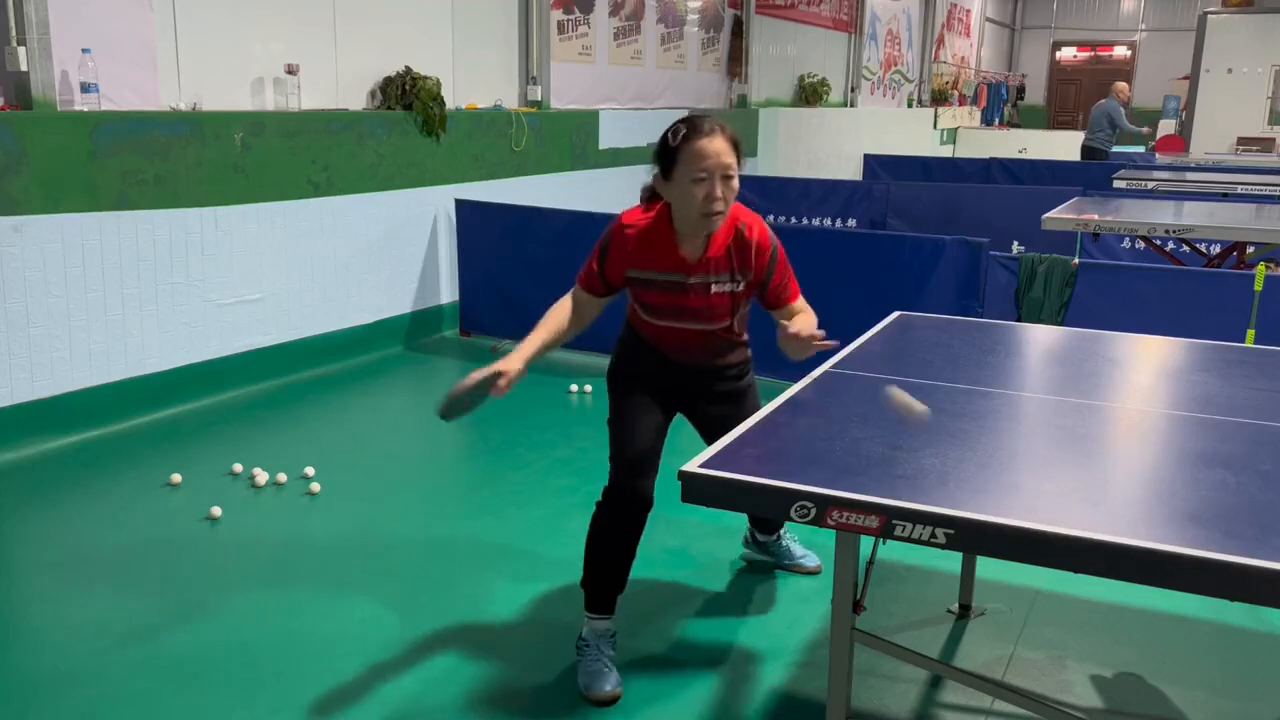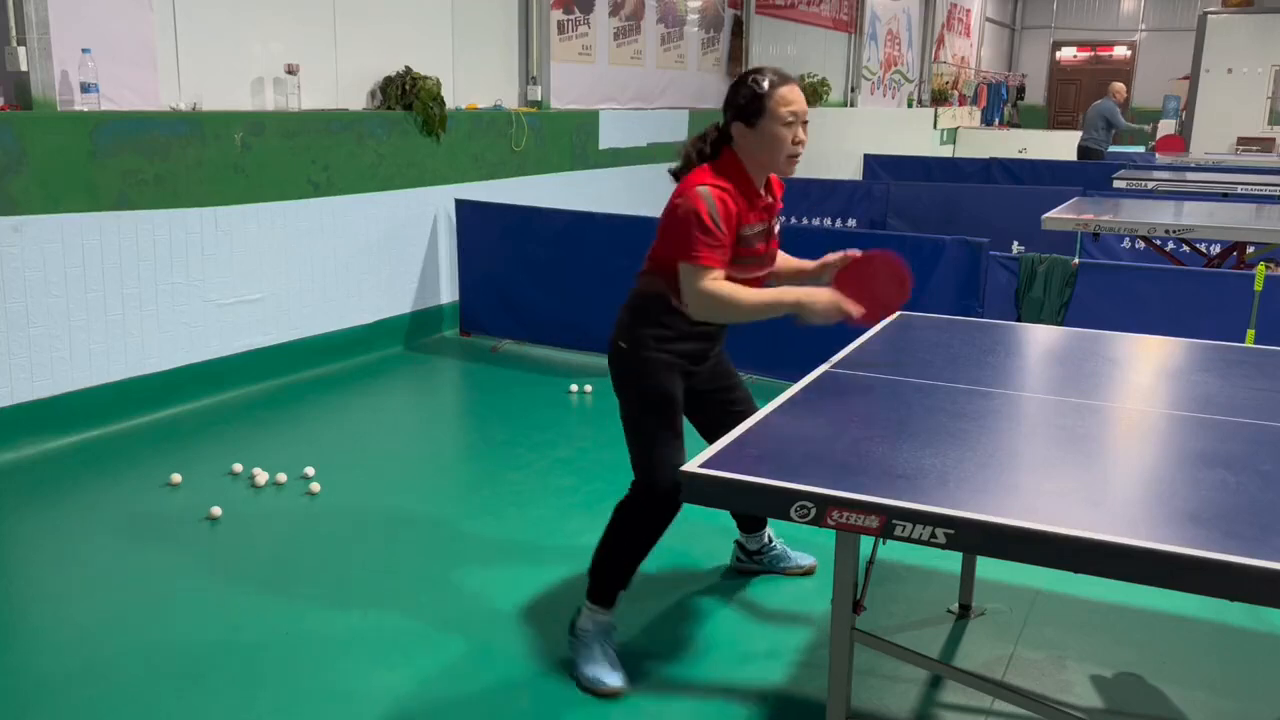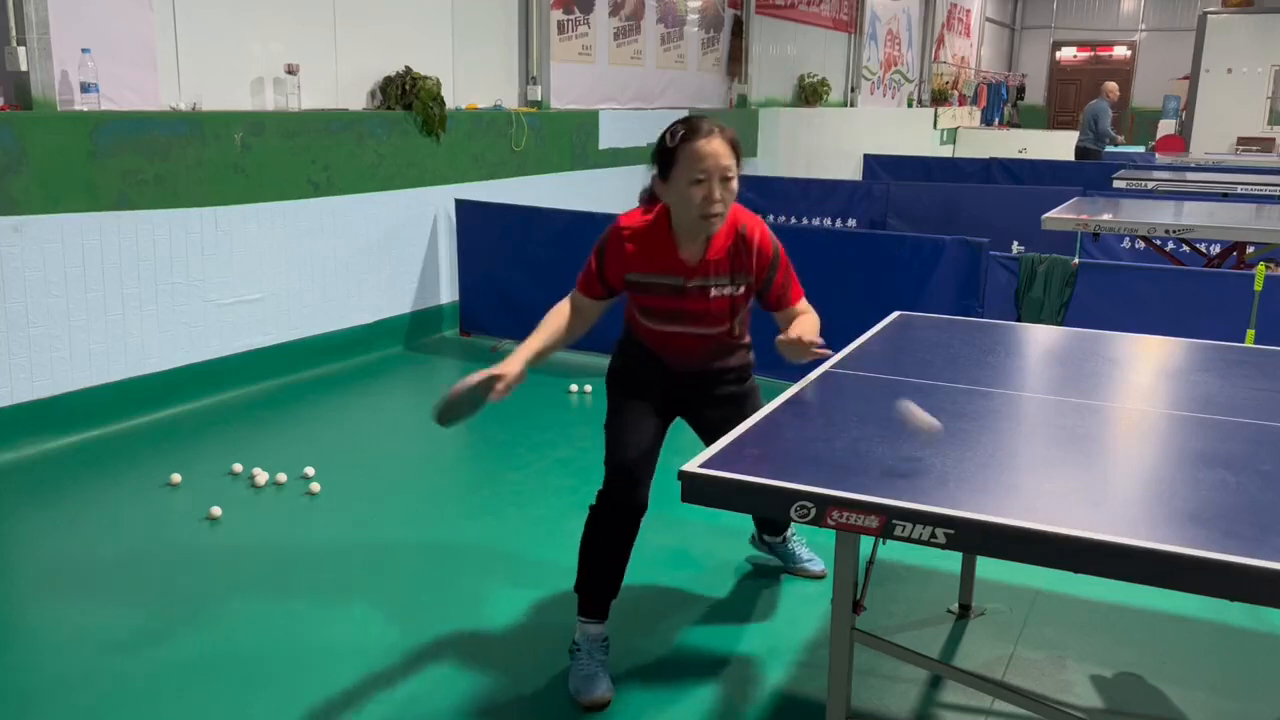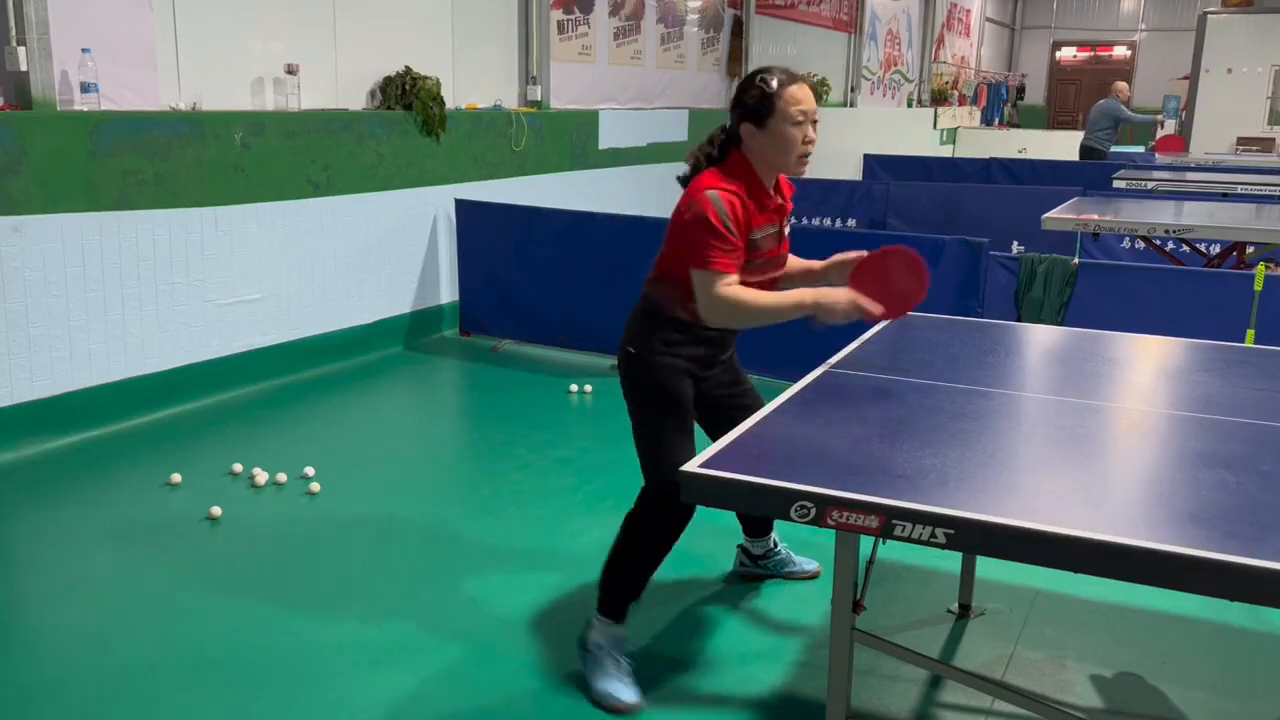
dt=0.7s
person 1, frame 1
left shoulder: (752, 237)
right shoulder: (630, 236)
left elbow: (796, 315)
right elbow: (582, 304)
left wrist: (802, 339)
right wrist: (520, 357)
left hip: (723, 374)
right hip: (645, 373)
right knee: (631, 496)
left ankle: (767, 537)
right ankle: (596, 632)
person 1, frame 2
left shoulder: (767, 187)
right shoulder: (705, 196)
left elbow: (762, 264)
right elbow: (704, 297)
left wrist: (819, 270)
right wrist: (798, 300)
left hip: (702, 348)
right hip: (652, 346)
right knee: (662, 486)
left ankle: (753, 543)
right ankle: (592, 625)
person 1, frame 3
left shoulder: (752, 240)
right shoulder: (628, 238)
left elbow: (798, 312)
right elbow: (580, 305)
left wrist: (803, 339)
right wrist: (519, 359)
left hip: (724, 379)
right hip: (644, 377)
right knee: (624, 496)
left ankle: (775, 539)
right ankle: (590, 637)
person 1, frame 4
left shoulder: (777, 190)
right shoulder: (717, 198)
left elbow: (770, 268)
right elbow: (719, 303)
left wrist: (829, 270)
right wrist: (816, 300)
left hip: (715, 354)
right hip: (664, 352)
right knee: (672, 494)
left ankle: (758, 549)
right ankle: (603, 638)
